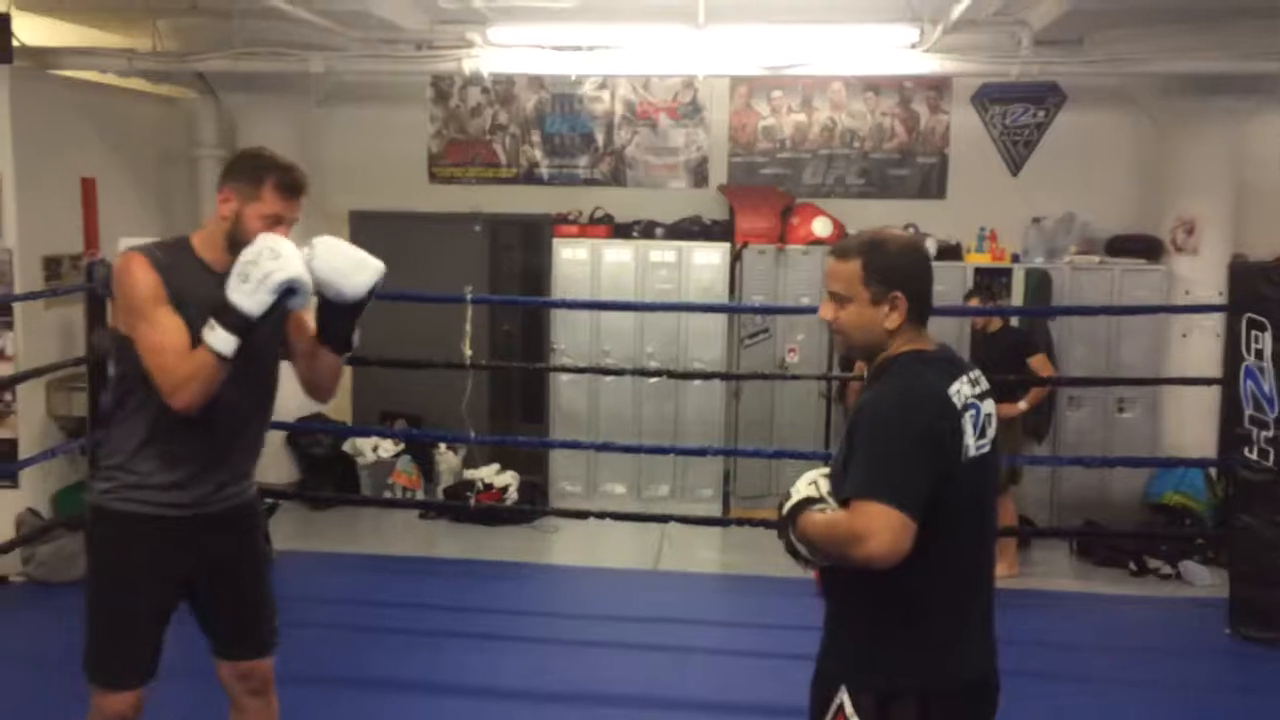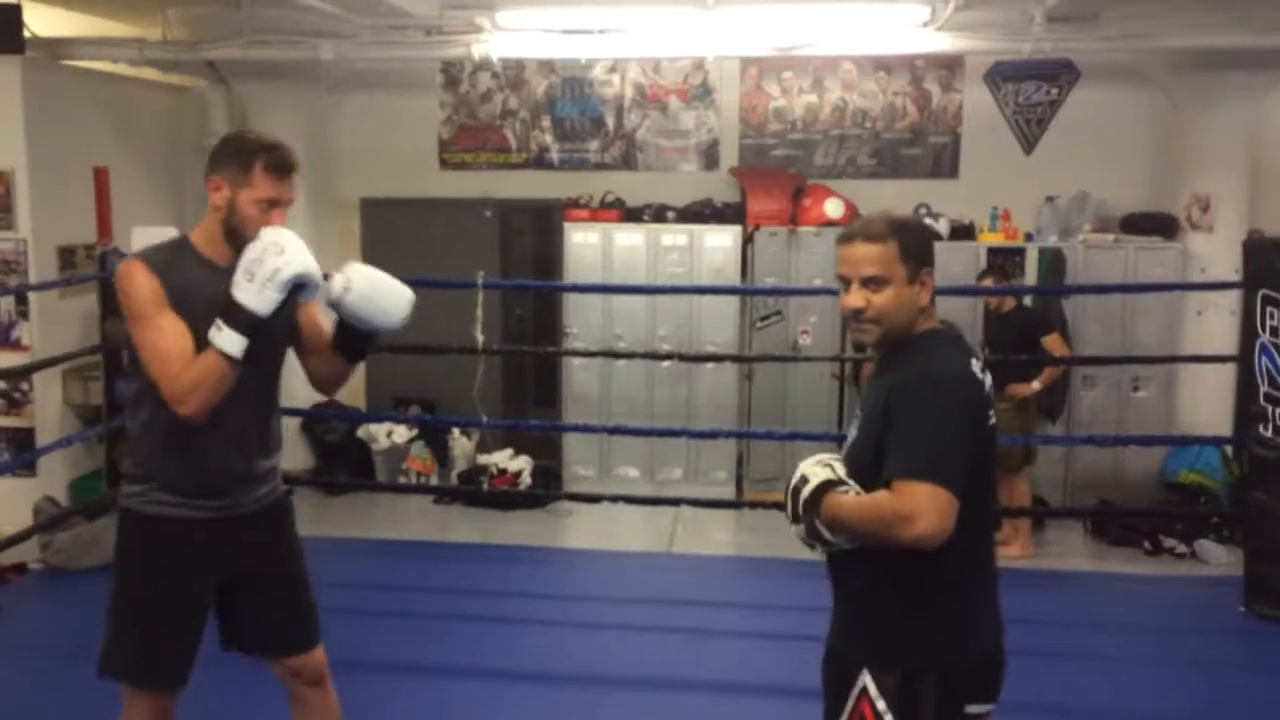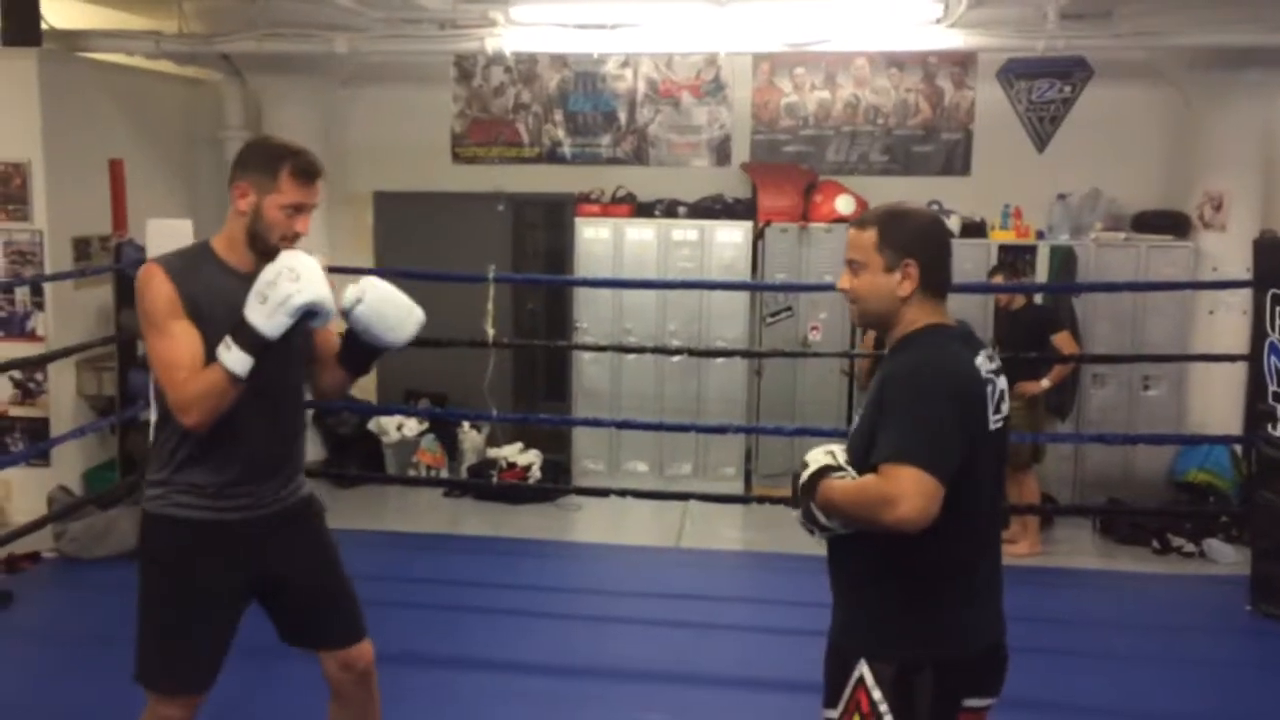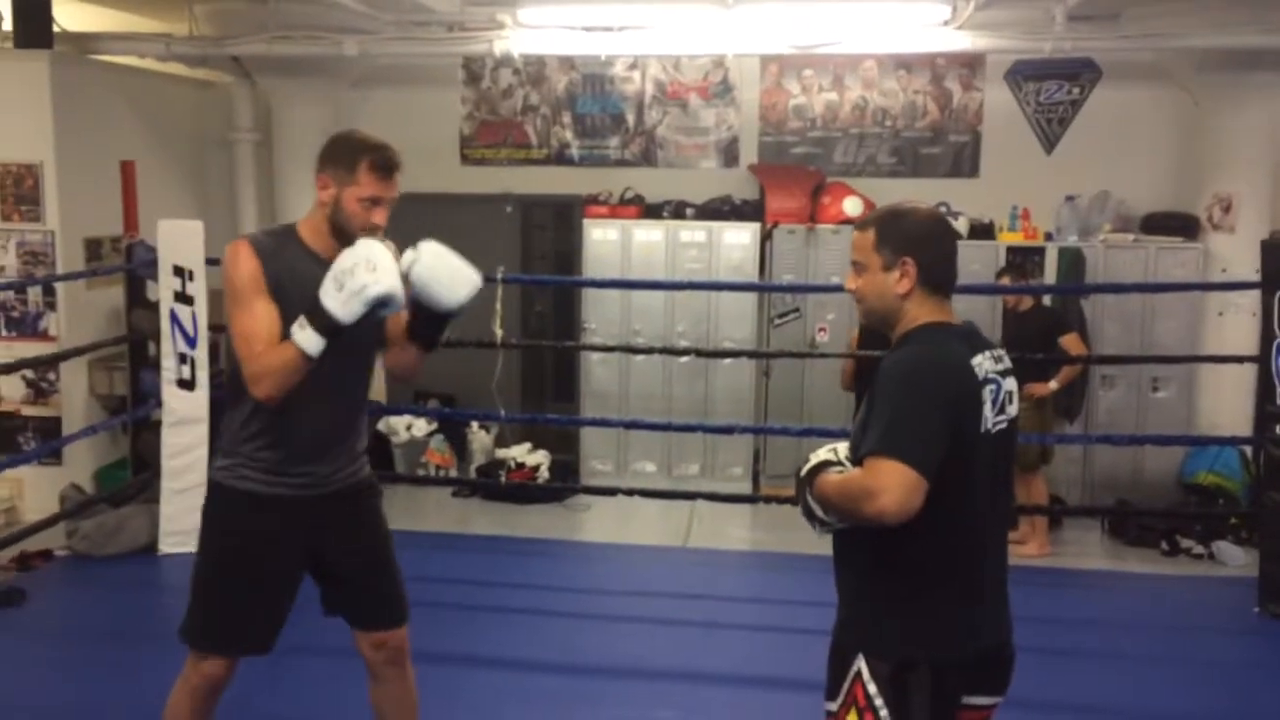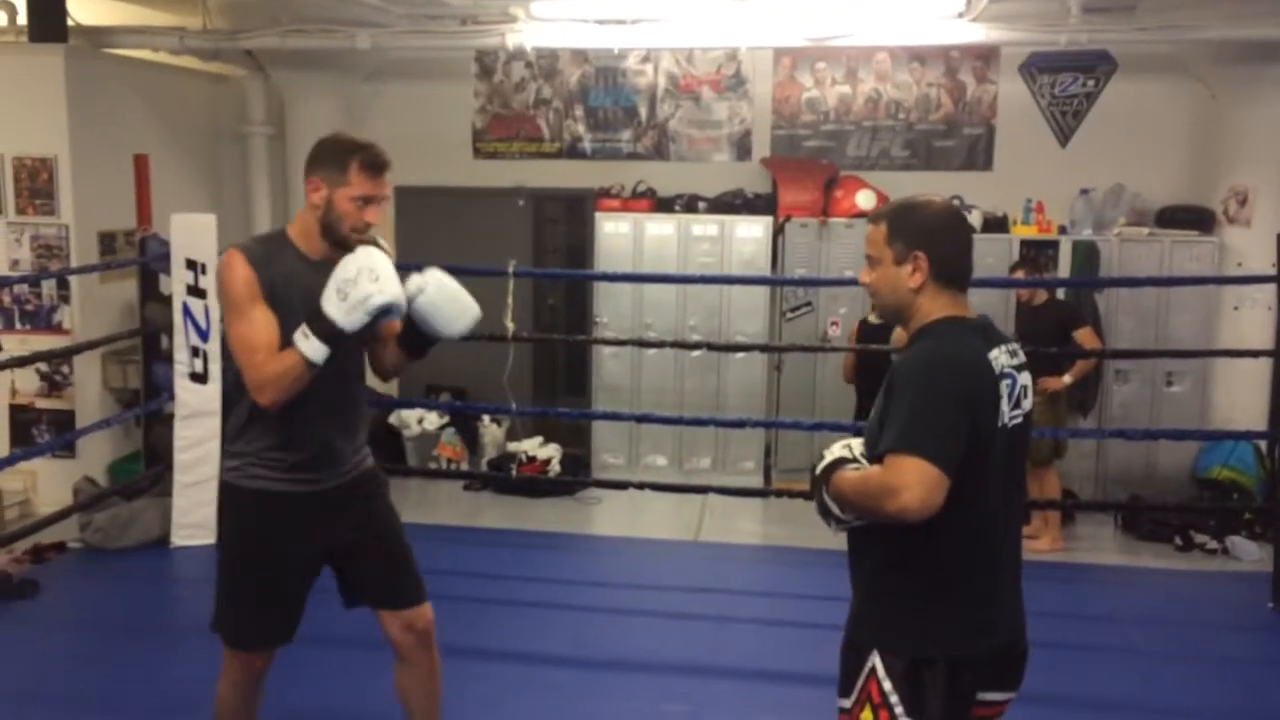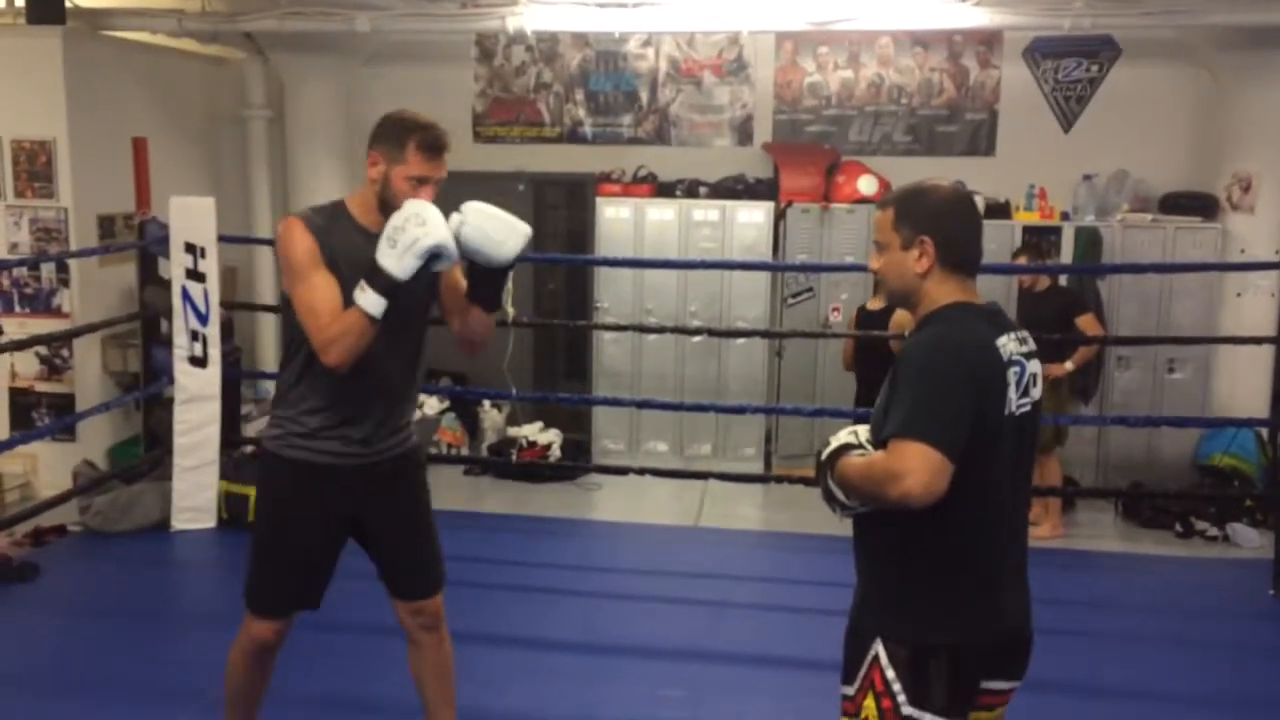
dt=0.5s
person 1, frame 1
left shoulder: (272, 276)
right shoulder: (144, 271)
left elbow: (320, 387)
right elbow: (182, 392)
left wrist: (338, 313)
right wrist: (238, 310)
left hip: (227, 508)
right hip: (138, 512)
person 1, frame 2
left shoulder: (279, 271)
right shoulder: (147, 275)
left elbow: (325, 379)
right elbow: (188, 399)
left wrist: (356, 331)
right wrist: (245, 311)
left hip: (256, 507)
right hip: (167, 517)
left knee: (307, 670)
person 1, frame 3
left shoulder: (298, 274)
right shoulder: (167, 281)
left elbow: (327, 389)
right elbow: (192, 409)
left wrist: (364, 347)
right wrist: (255, 330)
left hip: (283, 507)
right hip: (192, 521)
left knee: (353, 663)
person 1, frame 4
left shoulder: (376, 264)
right shoulder: (253, 257)
left elbow: (401, 369)
right elbow: (264, 382)
left wrist: (429, 316)
right wrist: (328, 313)
left hip: (343, 486)
right hip: (254, 491)
left knee: (389, 645)
right knee: (210, 665)
person 1, frame 5
left shoulder: (365, 262)
right shoulder: (246, 266)
left elbow: (385, 365)
right elbow: (266, 388)
left wrist: (421, 329)
right wrist: (331, 321)
left hip: (349, 478)
right hip: (264, 489)
left knee: (415, 626)
right knee: (249, 655)
person 1, frame 6
left shoulder: (427, 235)
right shoulder: (305, 234)
left elbow: (472, 337)
right elbow: (334, 349)
left wrist: (488, 272)
right wrist: (387, 272)
left hip: (390, 456)
right hip: (305, 459)
left knee: (425, 614)
right knee: (265, 627)
person 2, frame 1
left shoulder: (897, 404)
right shoulder: (959, 377)
left elbow: (876, 540)
left wrist: (802, 519)
right wrist: (839, 503)
left hip: (891, 673)
person 2, frame 2
left shoulder: (925, 382)
right shoulder: (939, 357)
left elbow: (921, 518)
left wrist: (822, 503)
right wrist: (846, 481)
left hip: (905, 652)
person 2, frame 3
left shoulder: (921, 373)
right shoulder: (963, 353)
left elbow: (905, 503)
left wrist: (821, 488)
right wrist: (852, 476)
left hip: (903, 646)
person 2, frame 4
left shoulder: (915, 370)
right shoulder: (983, 356)
left elbow: (888, 497)
left wrist: (819, 482)
right wrist: (852, 474)
left hip: (904, 643)
person 2, frame 5
left shoulder: (932, 364)
right shoulder: (996, 348)
left elbow: (909, 494)
left wrist: (838, 481)
right wrist: (873, 464)
left hip: (918, 639)
person 2, frame 6
left shoulder: (939, 349)
right shoulder: (1007, 336)
left elbow: (913, 480)
left wrist: (842, 467)
right wrist: (877, 452)
left hip: (921, 625)
person 3, frame 1
left shoulder: (1016, 337)
right shoulder: (978, 339)
left elbow: (1048, 376)
left wrist: (1021, 405)
left hip: (1003, 421)
left knee: (1003, 490)
left ankle: (1010, 560)
right ankle: (994, 548)
person 3, frame 2
left shoulder: (1030, 317)
right shoulder: (991, 319)
left elbow: (1062, 355)
left wrist: (1035, 385)
left hip: (1016, 401)
right hip: (993, 400)
left knee: (1016, 470)
right knee: (1000, 468)
left ankle: (1024, 540)
right ankle: (1008, 528)
person 3, frame 3
left shoulder: (1040, 315)
right shoulder: (1001, 315)
left elbow: (1072, 353)
left wrist: (1044, 383)
left hip: (1025, 400)
left knee: (1025, 468)
right knee: (1008, 466)
left ankle: (1032, 538)
right ankle: (1016, 526)
person 3, frame 4
left shoulder: (1048, 316)
right shoulder: (1009, 317)
left elbow: (1080, 354)
left wrist: (1052, 385)
left hip: (1033, 401)
left knee: (1033, 469)
right knee: (1017, 466)
left ankle: (1041, 539)
right ankle: (1024, 527)
person 3, frame 5
left shoulder: (1062, 310)
right shoulder: (1023, 310)
left elbow: (1094, 349)
left wrist: (1066, 379)
left hip: (1047, 396)
left knee: (1045, 463)
right knee: (1029, 462)
left ankle: (1054, 534)
right ankle: (1037, 522)
person 3, frame 6
left shoulder: (1065, 297)
right shoulder: (1025, 296)
left elbow: (1096, 335)
left wrist: (1068, 365)
left hip: (1049, 382)
left knee: (1046, 450)
left ankle: (1054, 521)
right ankle: (1038, 509)
